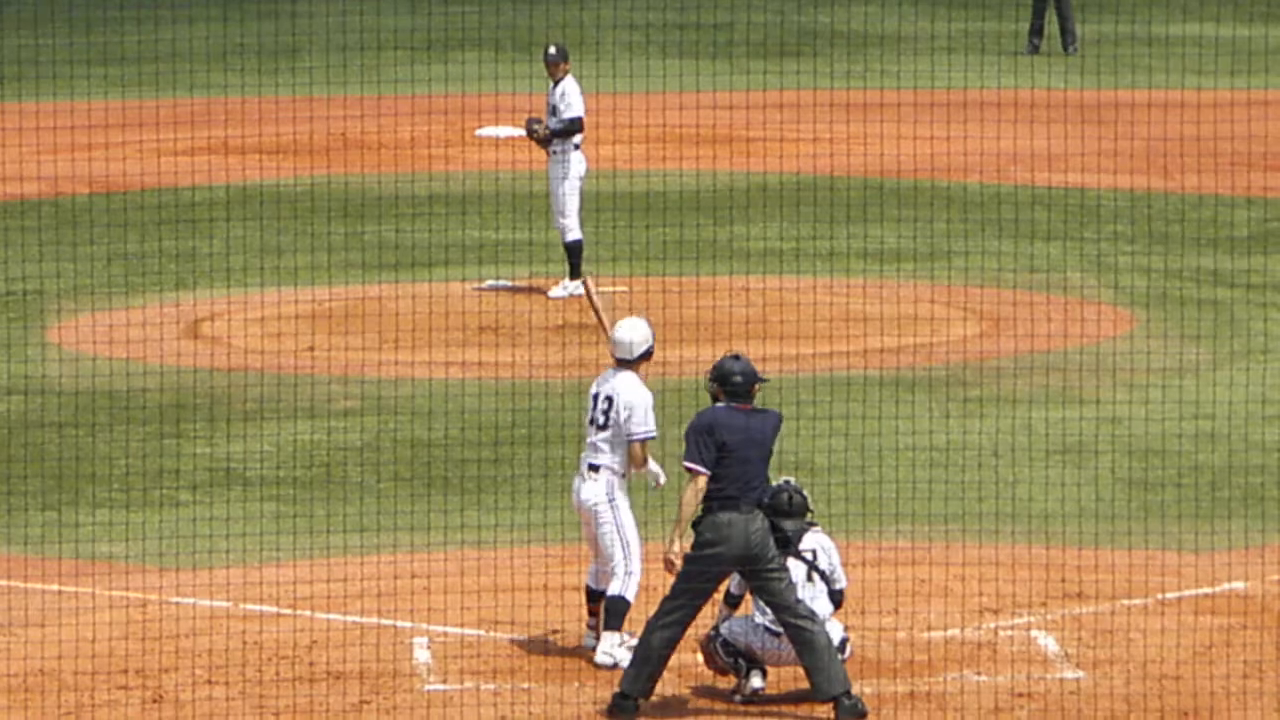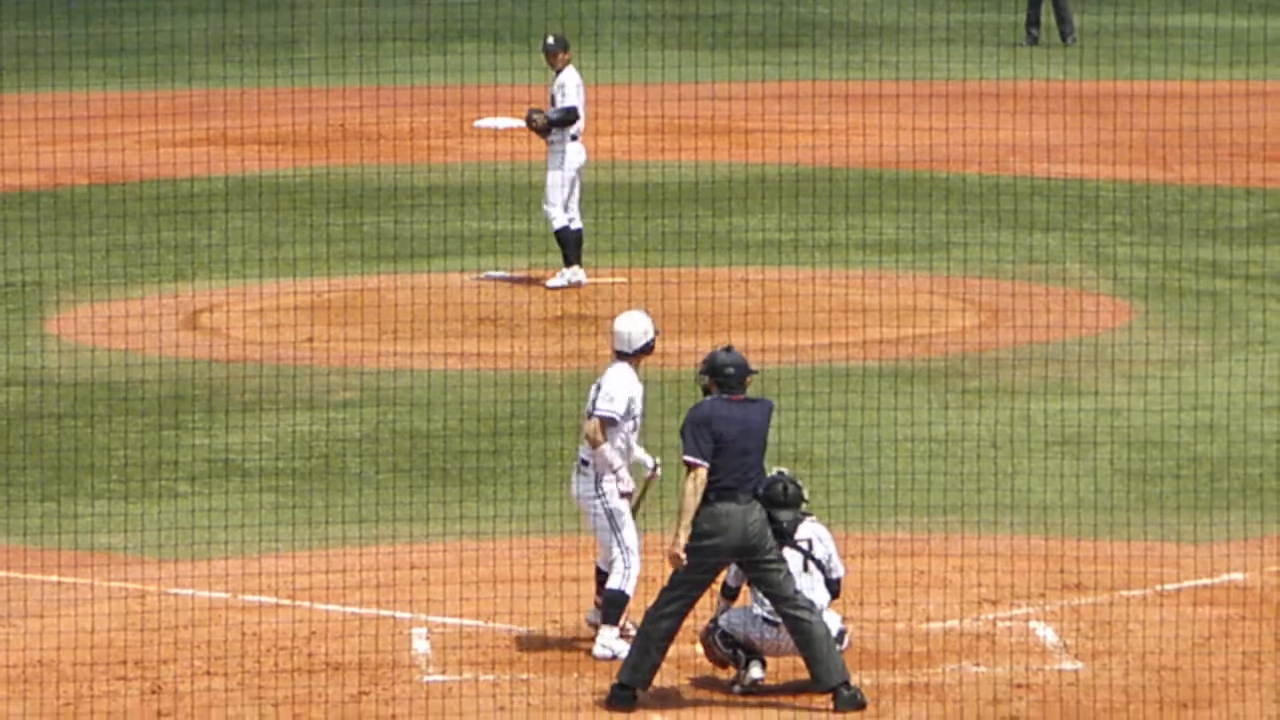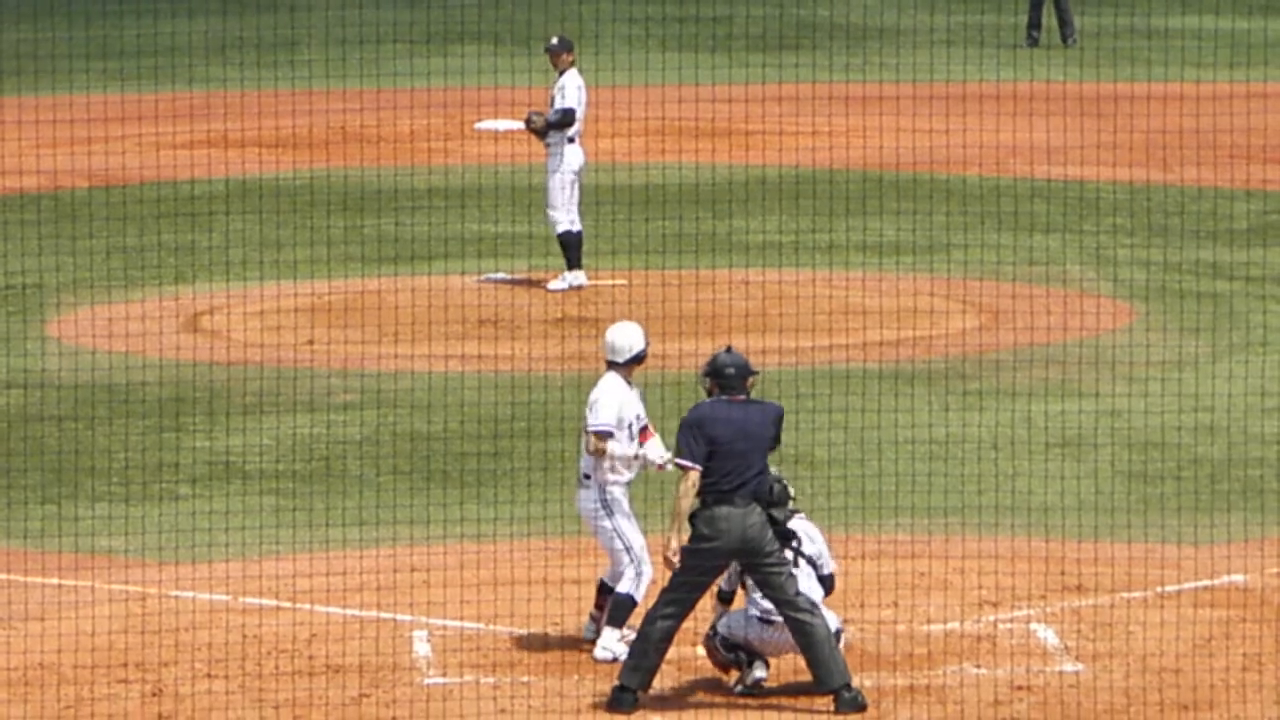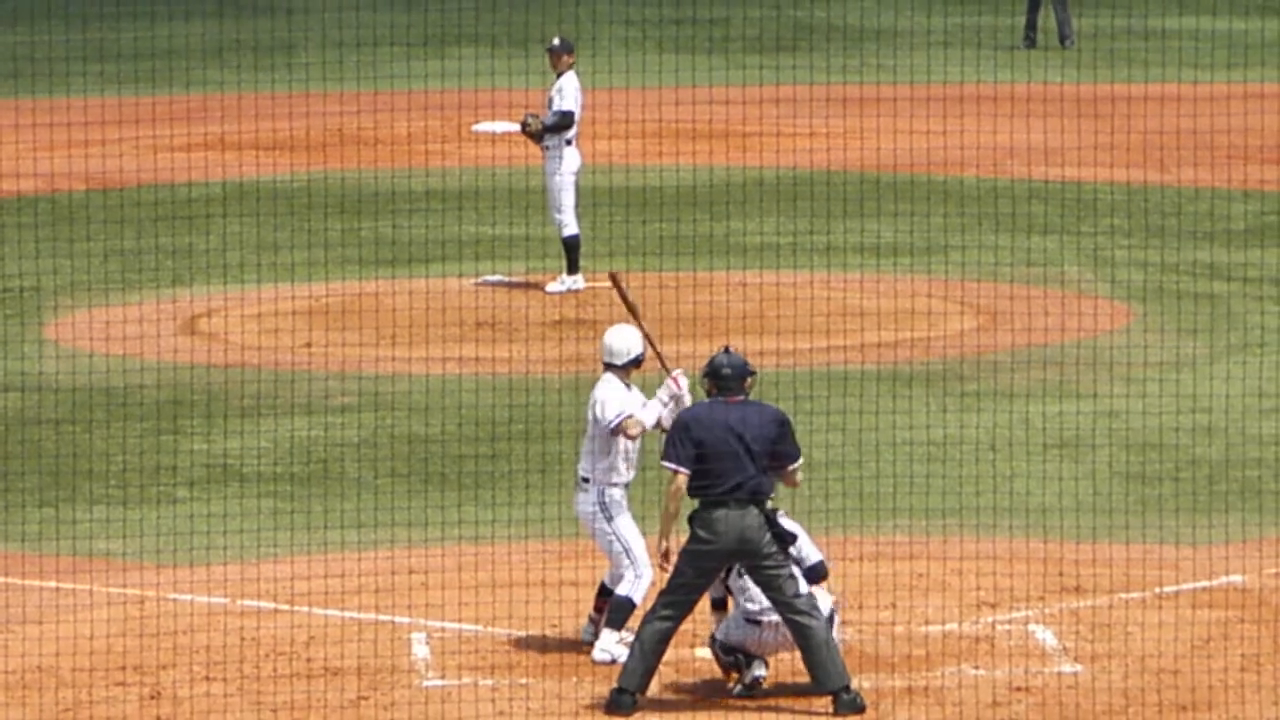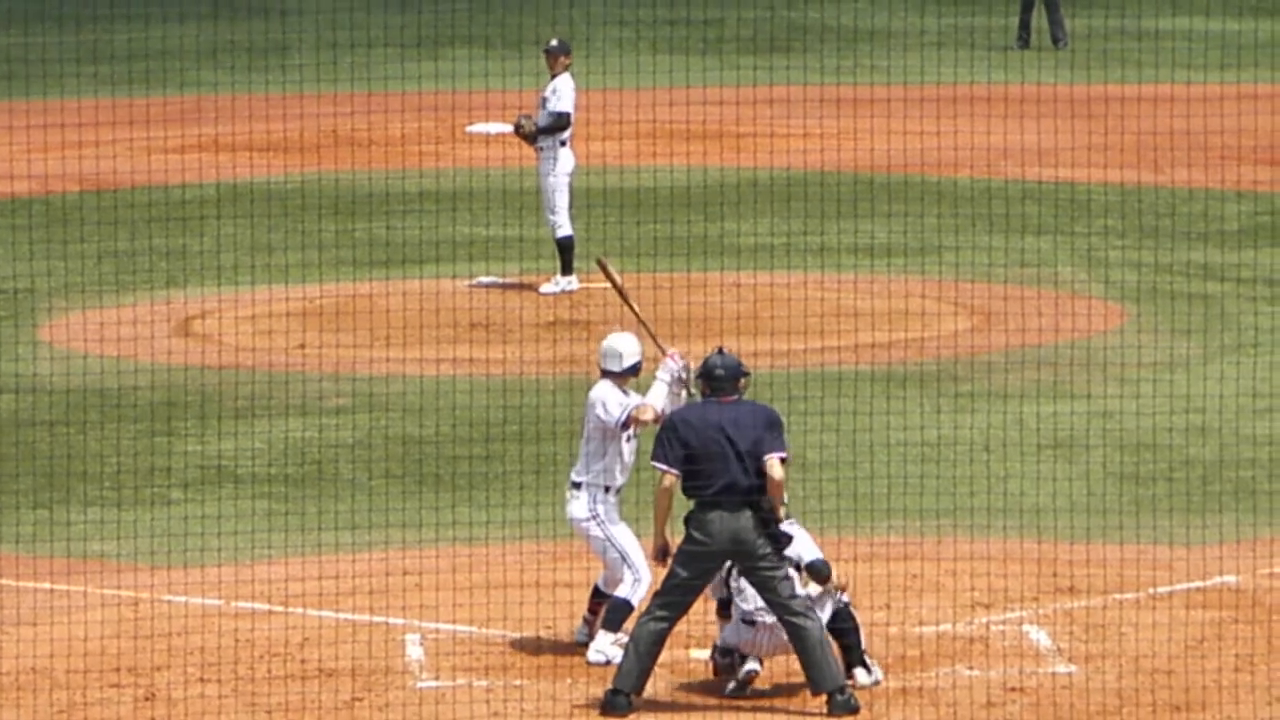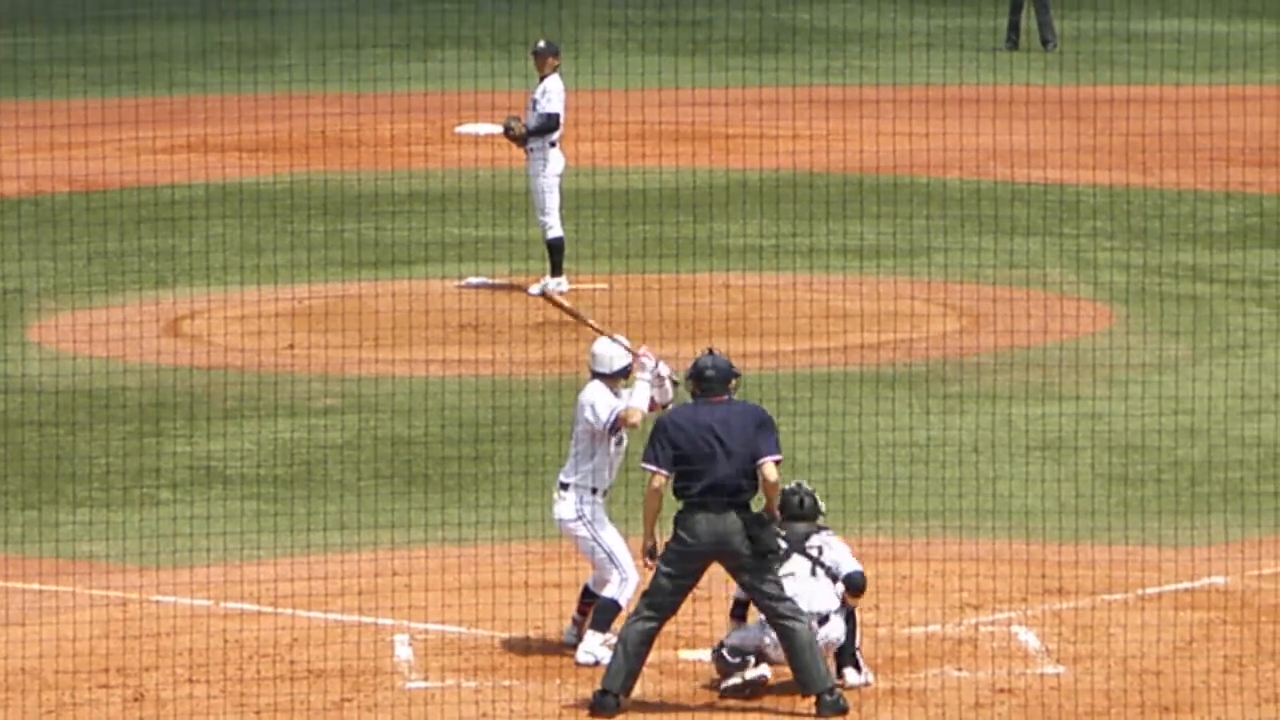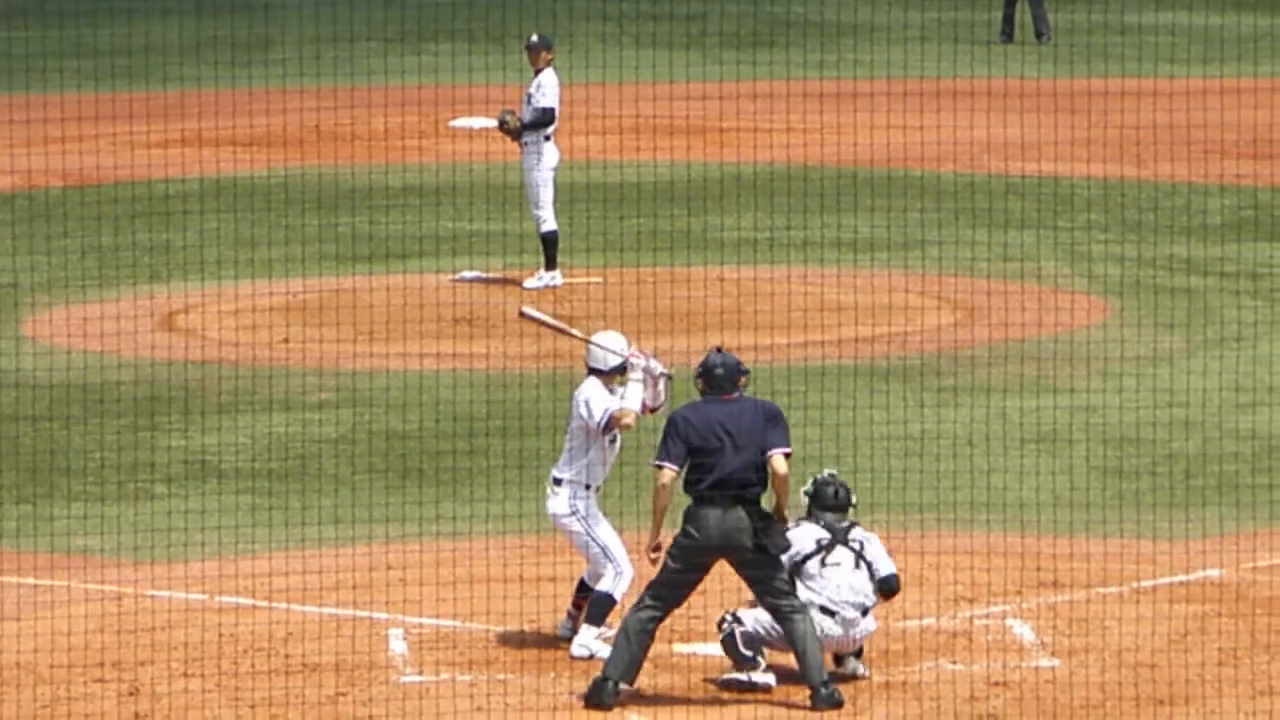
dt=0.3s
person 1, frame 1
left shoulder: (707, 421)
right shoulder: (772, 422)
left elbow: (698, 485)
left wrist: (676, 538)
left hip: (717, 529)
right hip: (758, 529)
left knee: (671, 617)
right knee: (797, 615)
person 1, frame 2
left shoulder: (703, 414)
right shoulder: (764, 410)
left elbow: (698, 477)
left wrist: (680, 533)
left hip: (714, 520)
right hip: (754, 519)
left knee: (669, 607)
right knee: (795, 605)
left ankle: (626, 688)
right ankle: (841, 688)
person 1, frame 3
left shoulder: (700, 416)
right shoulder: (771, 415)
left elbow: (691, 480)
left wrist: (674, 535)
left hip: (713, 522)
right hip: (757, 522)
left knee: (668, 609)
right knee: (799, 608)
left ankle: (627, 691)
right ankle: (843, 691)
person 1, frame 4
left shoulder: (691, 419)
right shoulder: (773, 418)
left elbow: (679, 484)
right elbow: (793, 477)
left wrist: (664, 537)
left hip: (710, 525)
right hip: (757, 523)
left knee: (665, 611)
right knee: (800, 610)
person 1, frame 5
left shoulder: (681, 420)
right shoulder: (764, 416)
left elbow: (667, 483)
right elbow: (775, 475)
left wrist: (659, 536)
right wrist: (774, 514)
left hip: (705, 526)
right hip: (752, 524)
left knee: (661, 612)
right knee: (796, 610)
person 1, frame 6
left shoulder: (672, 421)
right shoulder: (756, 416)
left elbow: (656, 484)
right elbow: (770, 476)
left wrist: (648, 537)
right wrist: (771, 510)
left hip: (692, 527)
right hip: (740, 525)
left knee: (649, 612)
right knee: (785, 612)
person 1, frame 7
left shoulder: (683, 418)
right shoulder: (766, 412)
left elbow: (665, 479)
right elbow: (780, 469)
left wrist: (655, 532)
right wrist: (780, 508)
left hip: (700, 522)
right hip: (747, 521)
left knee: (653, 605)
right knee: (788, 607)
left ankle: (609, 684)
right ankle: (821, 688)
person 2, frame 1
left shoulder: (602, 381)
right shoulder: (637, 392)
right elbow: (637, 456)
right wrist: (656, 471)
left hip: (585, 482)
right hip: (608, 486)
left knee: (602, 561)
right knee: (626, 568)
left ankle: (596, 631)
right ankle: (609, 647)
person 2, frame 2
left shoulder: (619, 376)
right shoulder: (622, 381)
right elbow: (593, 432)
left wrist: (643, 459)
right wrist: (621, 474)
left hip: (597, 479)
right hip: (601, 482)
left knee: (613, 549)
right knee: (627, 561)
left ankle: (603, 613)
right ankle: (607, 640)
person 2, frame 3
left shoulder: (627, 390)
right shoulder: (609, 392)
left elbow: (644, 432)
right elbow: (595, 446)
left wrist: (657, 451)
right wrist: (641, 454)
left hip: (610, 491)
right hip: (604, 493)
left knee: (623, 561)
right knee: (638, 568)
left ankle: (598, 624)
right ankle: (608, 642)
person 2, frame 4
left shoulder: (627, 390)
right shoulder: (608, 391)
left elbow: (667, 422)
right elbow: (632, 430)
left wrist: (677, 397)
right wrist: (664, 395)
left hip: (609, 495)
right hip: (601, 497)
left knee: (623, 564)
right knee: (639, 571)
left ankle: (596, 628)
right ankle: (607, 645)
person 2, frame 5
left shoulder: (621, 395)
right shoulder: (604, 396)
left elbow: (666, 415)
right elbow: (645, 416)
left wrist: (677, 383)
right wrist: (663, 375)
left hip: (597, 500)
right hip: (592, 503)
left knee: (618, 566)
right knee: (637, 575)
left ankle: (589, 629)
right ankle: (602, 647)
person 2, frame 6
left shoulder: (614, 394)
right shoulder: (596, 396)
left elbow: (660, 402)
right elbow: (633, 419)
left wrist: (659, 377)
right wrist: (643, 377)
left hip: (585, 501)
right hip: (580, 503)
left knee: (609, 567)
right knee: (624, 575)
left ankle: (578, 630)
right ankle: (590, 647)
person 2, frame 7
left shoulder: (609, 391)
right shoulder: (591, 394)
left elbow: (651, 404)
right elbow: (626, 420)
left wrist: (653, 378)
right wrist: (636, 377)
left hip: (577, 496)
right hip: (573, 498)
left knee: (603, 561)
right knee: (618, 569)
left ankle: (573, 624)
right ankle: (585, 641)
person 3, frame 1
left shoulder: (569, 88)
right shoulder: (554, 88)
left elbow: (577, 125)
left wrist: (549, 133)
right wrist: (544, 134)
left hip: (568, 160)
right hip: (557, 159)
left knee: (568, 221)
right knee: (563, 221)
left ankle: (575, 281)
right ankle: (574, 279)
person 3, frame 2
left shoulder: (567, 79)
right shoulder: (563, 78)
left elbow: (571, 115)
left wrist: (546, 122)
right wrist: (546, 125)
left hip: (565, 151)
right hip: (566, 149)
left knee: (553, 208)
right knee: (570, 211)
left ankle: (572, 267)
right ankle: (575, 269)
person 3, frame 3
left shoulder: (568, 81)
right shoulder: (569, 80)
left elbow: (568, 117)
left wrist: (544, 125)
right wrist: (545, 126)
left hip: (564, 152)
right hip: (568, 151)
left knee: (557, 212)
right knee: (570, 213)
left ankle: (574, 271)
right ankle: (576, 272)
person 3, frame 4
left shoulder: (567, 83)
right shoulder: (561, 83)
left elbow: (567, 119)
left wrist: (541, 128)
right wrist: (540, 131)
left hip: (561, 155)
right hip: (556, 154)
left knee: (564, 216)
right knee: (564, 216)
left ankle: (573, 276)
right ankle: (572, 274)
person 3, frame 5
left shoulder: (563, 84)
right shoulder: (554, 84)
left elbow: (563, 121)
left wrist: (535, 130)
right wrist: (534, 131)
left hip: (555, 156)
right hip: (549, 155)
left knee: (558, 217)
right knee: (557, 217)
left ankle: (567, 277)
right ankle: (566, 275)
person 3, frame 6
left shoulder: (552, 85)
right shoulder: (544, 85)
left elbow: (552, 122)
left wrist: (526, 133)
right wrist: (524, 133)
left hip: (545, 157)
right hip: (539, 157)
left knee: (549, 218)
right knee: (548, 218)
left ankle: (557, 278)
right ankle: (555, 276)
person 3, frame 7
left shoulder: (546, 80)
right shoulder: (539, 80)
left elbow: (548, 117)
left wrist: (521, 127)
right wrist: (519, 127)
left hip: (539, 151)
right hip: (533, 150)
left knee: (543, 211)
right knee: (541, 212)
left ankle: (551, 272)
right ankle: (550, 270)
person 4, frame 1
right shoulder: (822, 542)
left elbow: (732, 598)
right elbow: (837, 599)
left wrist: (718, 631)
left hip: (768, 644)
left knee: (714, 639)
right knee: (839, 638)
left ankle: (750, 674)
person 4, frame 2
right shoulder: (818, 531)
left elbow: (729, 591)
right elbow: (835, 589)
left wrist: (717, 623)
left hip: (766, 634)
left knee: (716, 631)
right knee: (836, 627)
left ankle: (750, 664)
person 4, frame 3
right shoulder: (807, 528)
left elbow: (725, 594)
right elbow: (828, 584)
left wrist: (717, 628)
left hip: (763, 635)
left knee: (716, 636)
right knee: (832, 628)
left ankle: (753, 665)
person 4, frame 4
right shoulder: (783, 526)
left elbow: (716, 601)
right elbow: (819, 572)
left wrist: (719, 632)
left hip: (753, 635)
left knee: (720, 639)
right knee: (825, 603)
left ankle: (753, 666)
person 4, frame 5
right shoulder: (788, 530)
left elbow: (723, 605)
right elbow: (821, 572)
right wrist: (831, 586)
left hip: (753, 637)
left knee: (722, 651)
right knee: (833, 594)
left ankle: (743, 664)
right ankle: (859, 669)
person 4, frame 6
right shoulder: (829, 542)
left elbow: (740, 604)
right elbow: (857, 584)
left wrist: (736, 640)
right wrist: (848, 602)
left hip: (779, 640)
right hip: (827, 637)
left knee: (724, 652)
right knee: (843, 606)
left ankle: (751, 669)
right ankle: (852, 670)
person 4, frame 7
left shoulder: (798, 533)
right shoulder: (866, 537)
right elbow: (890, 586)
left hip: (816, 627)
right hip: (858, 634)
left knee: (731, 624)
left ankle: (755, 670)
right ankle: (851, 660)
